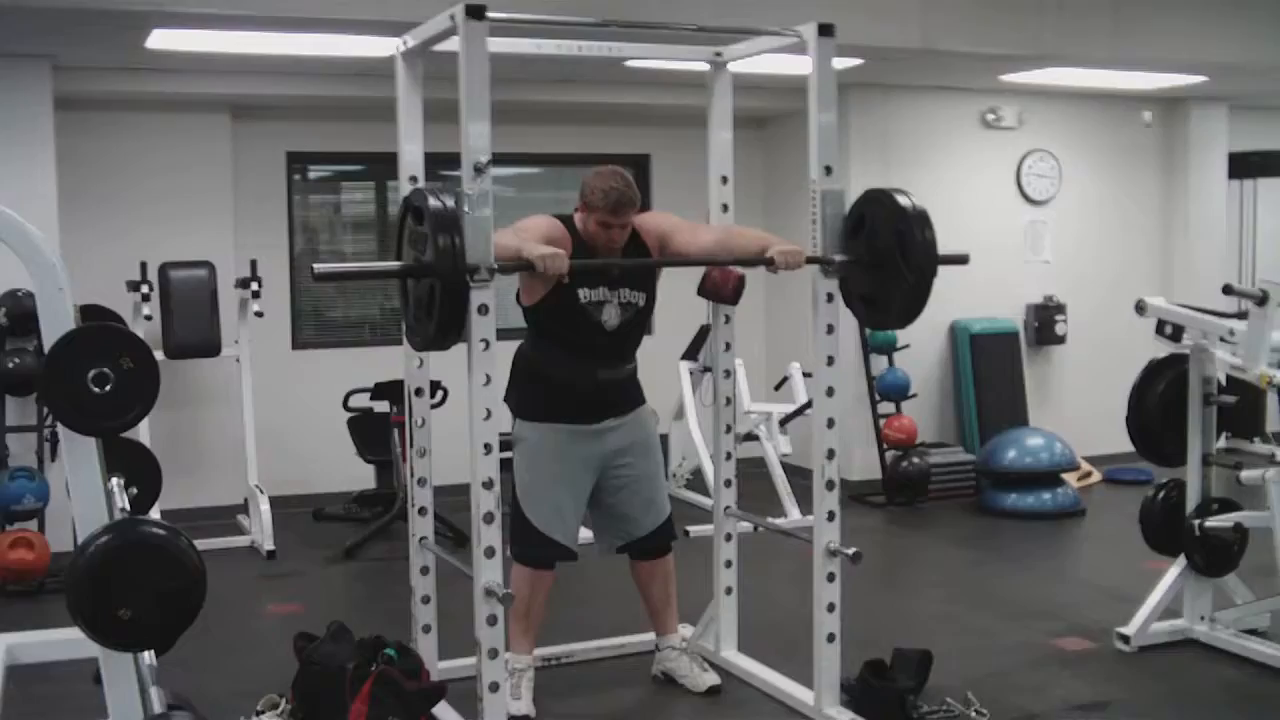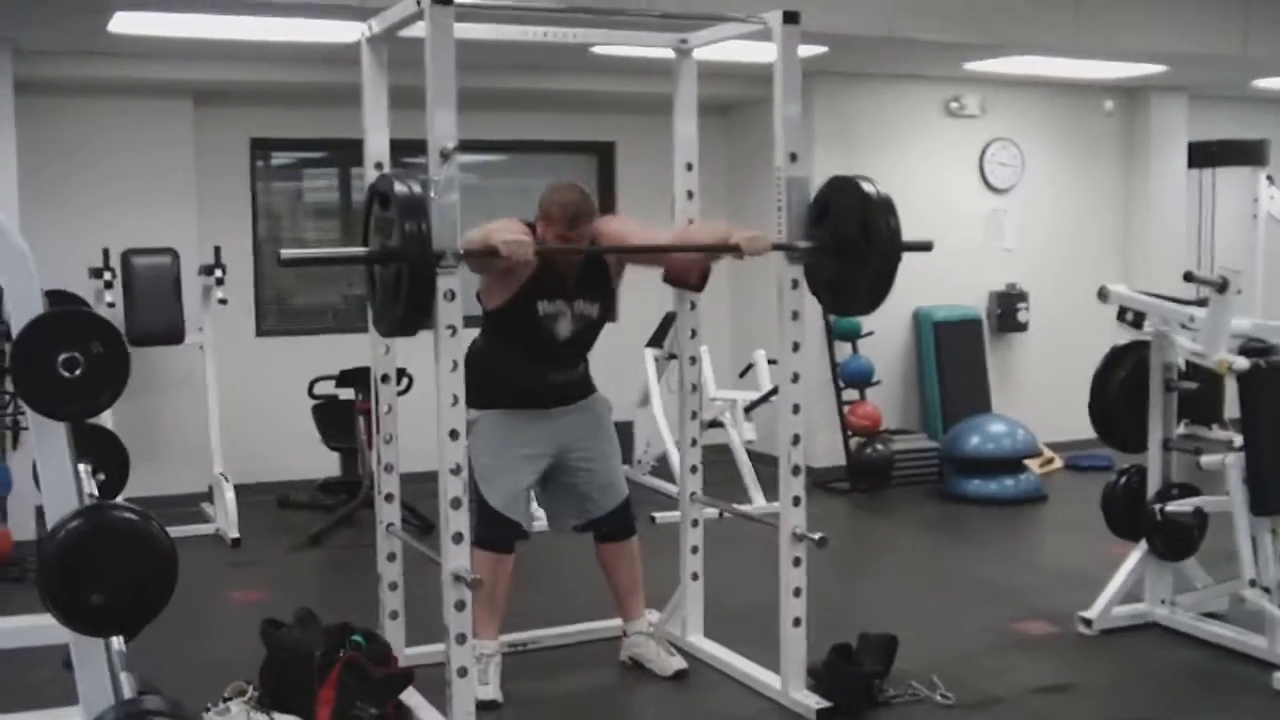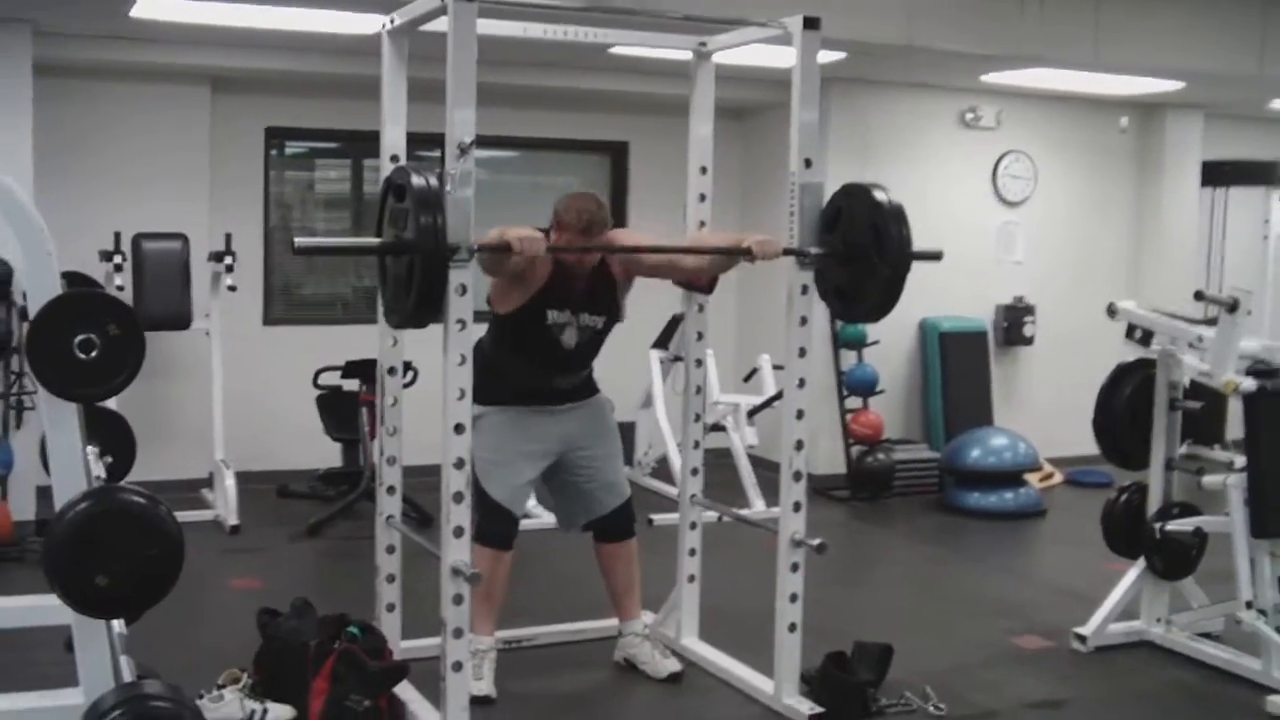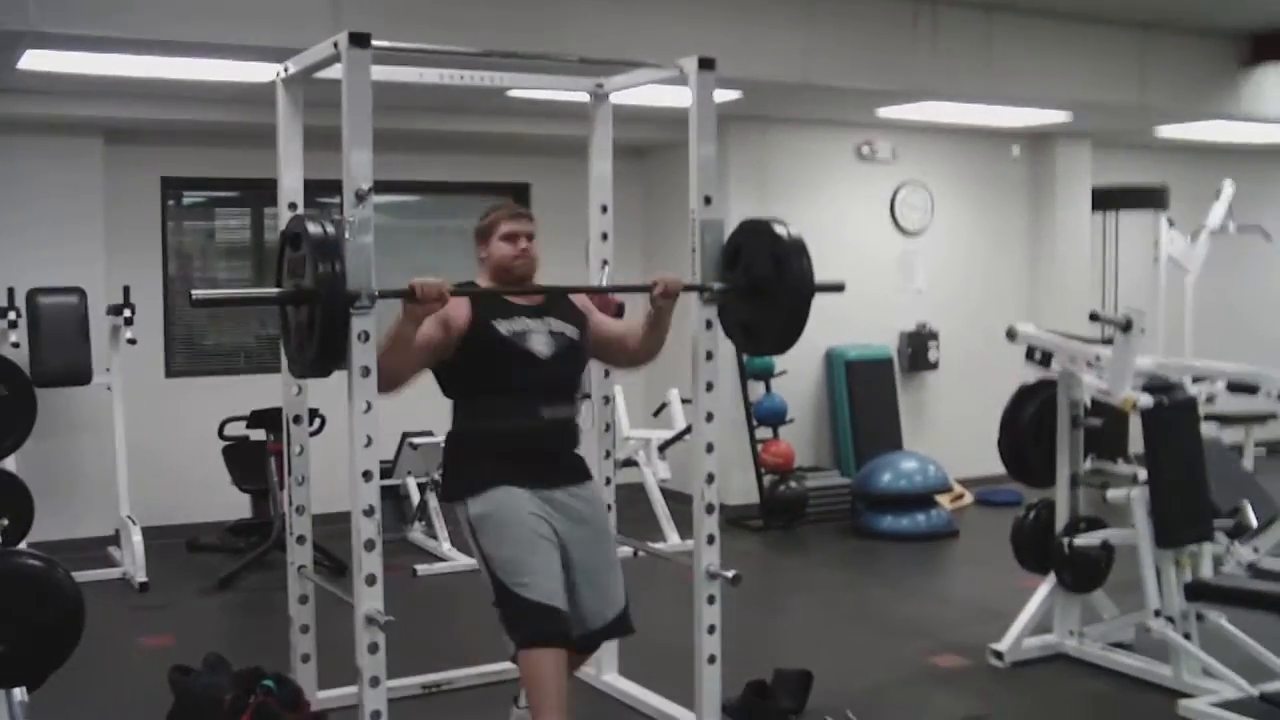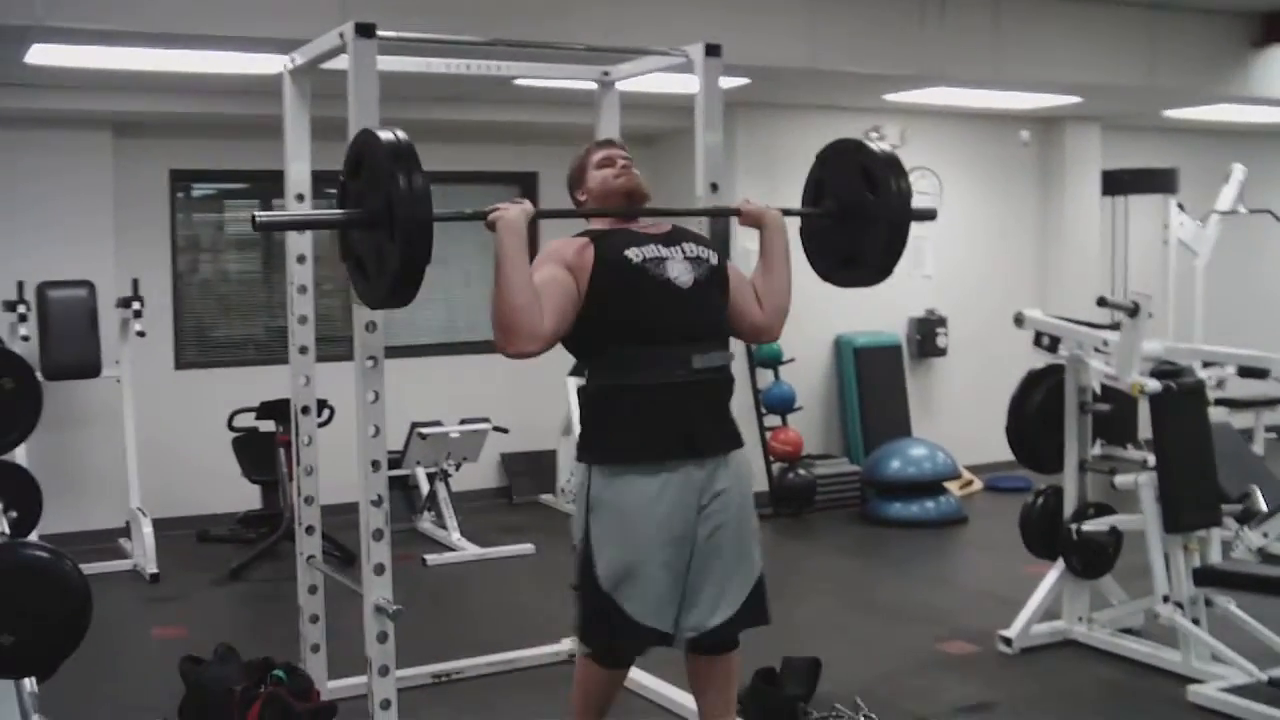
dt=1s
person 1, frame 1
left shoulder: (652, 233)
right shoulder: (550, 234)
left elbow: (715, 237)
right elbow: (498, 244)
left wrist: (771, 245)
right wrist: (528, 251)
left hip: (623, 412)
right hip: (550, 420)
left knee: (653, 533)
right knee: (539, 543)
left ankle: (671, 649)
right ankle: (518, 667)
person 1, frame 2
left shoulder: (612, 240)
right shoulder: (516, 250)
left elbow: (675, 242)
right elbow: (472, 246)
left wrist: (731, 238)
right wrist: (493, 242)
left hip: (576, 402)
right hip: (504, 410)
left knee: (615, 515)
right knee: (497, 525)
left ankle: (638, 635)
right ankle: (484, 655)
person 1, frame 3
left shoulder: (621, 254)
right shoulder: (525, 255)
left elbow: (687, 255)
right elbow: (490, 246)
left wrist: (744, 243)
right wrist: (513, 242)
left hip: (579, 402)
right hip: (507, 408)
left knee: (615, 516)
right knee: (496, 521)
left ankle: (633, 635)
right ankle: (479, 652)
person 1, frame 4
left shoulder: (569, 304)
right shoulder: (458, 310)
left elbow: (634, 351)
right elbow: (387, 377)
left wrist: (662, 306)
right wrist: (416, 313)
left hip: (569, 480)
right hip: (496, 487)
left knee: (602, 615)
right knee: (544, 619)
person 1, frame 5
left shoulder: (699, 244)
right shoulder: (576, 254)
left elbow: (765, 322)
right elbow: (521, 336)
left wrist: (772, 230)
right wrist: (511, 235)
left hip: (719, 457)
right hip: (629, 464)
left knee: (720, 620)
right knee: (615, 625)
